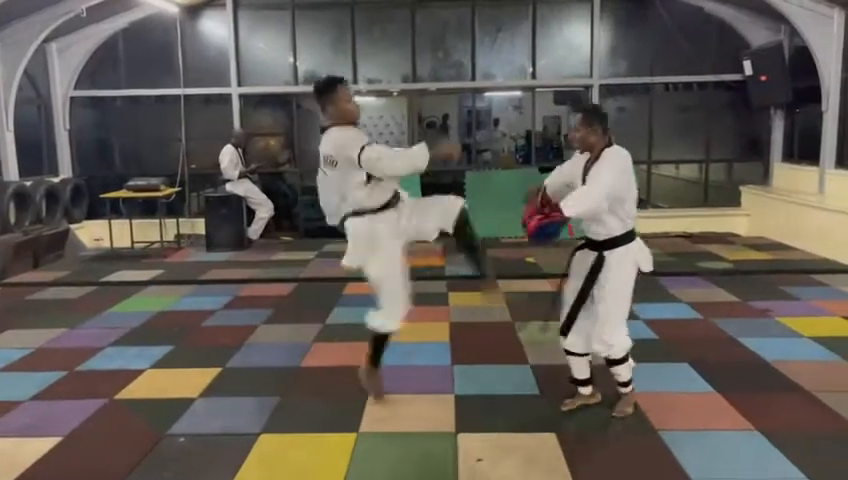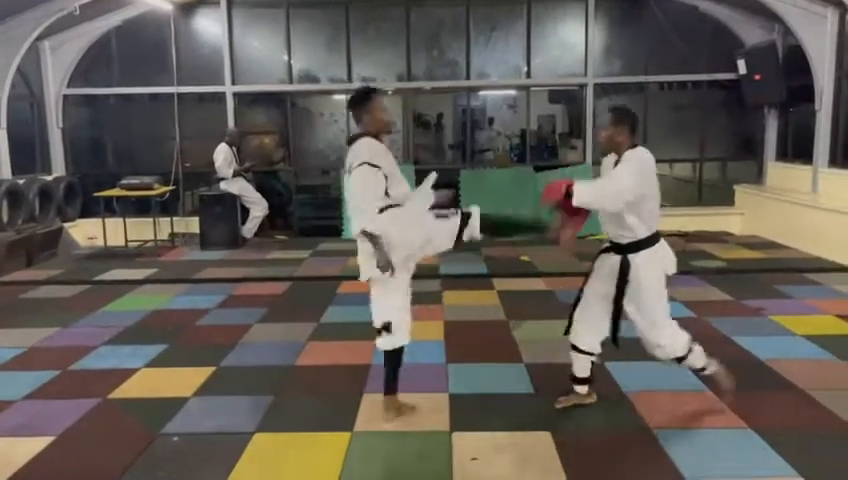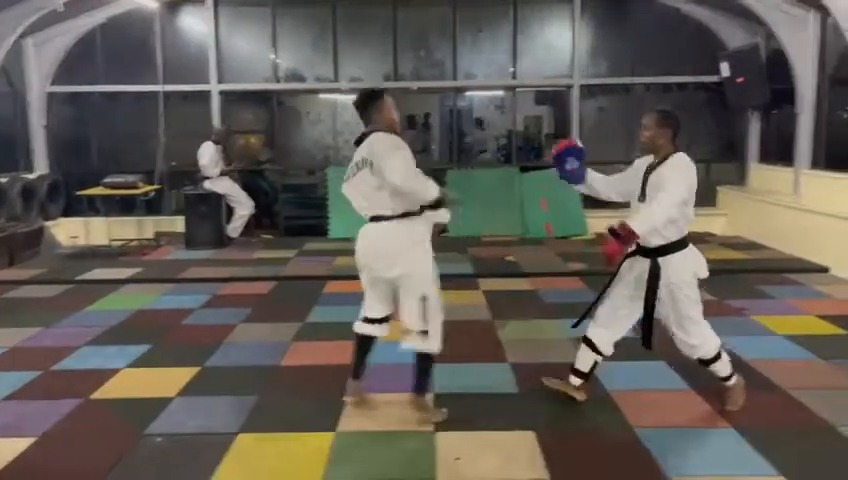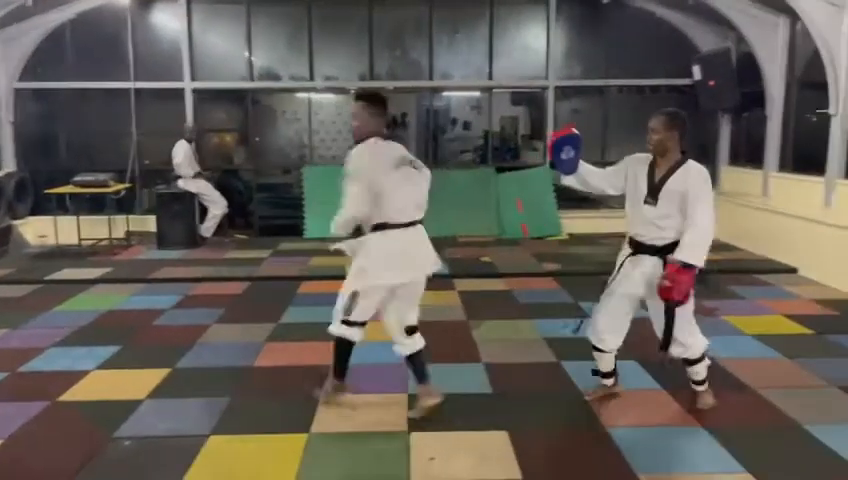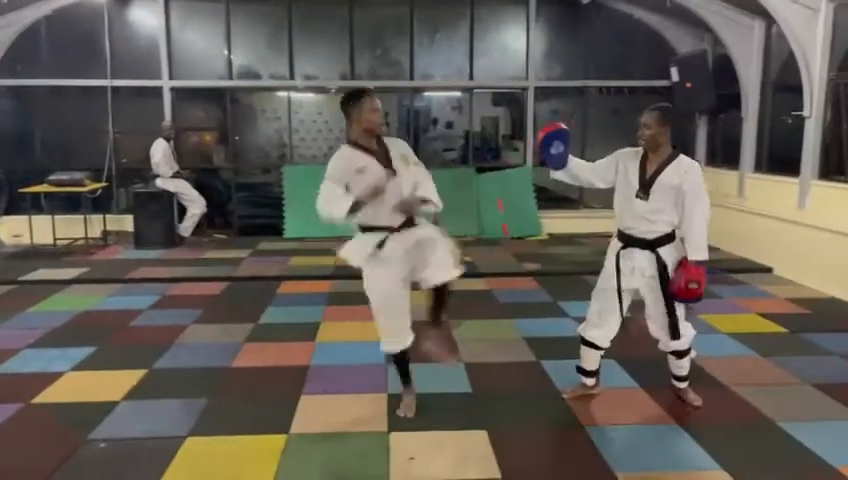
dt=0.2s
person 1, frame 1
left shoulder: (330, 143)
right shoulder: (346, 139)
left elbow: (329, 196)
right elbow: (389, 161)
left wrist: (339, 222)
right wrist: (434, 151)
left hip: (382, 218)
right hip: (377, 227)
left knee: (455, 210)
right knee: (393, 302)
left ankle: (480, 267)
right ankle: (371, 369)
person 1, frame 2
left shoulder: (358, 153)
right shoulder: (370, 149)
right elbow: (361, 200)
left wrist: (421, 198)
right wrist: (376, 241)
left hip: (373, 242)
right hip: (393, 231)
left knee: (391, 321)
right knee: (470, 220)
left ankle: (391, 397)
person 1, frame 3
left shoulder: (358, 157)
right shoulder: (390, 144)
right elbow: (401, 177)
right wrist: (437, 198)
left hip: (373, 239)
right hip: (404, 238)
left knee: (374, 312)
right knee: (424, 321)
left ankle: (355, 384)
right ankle: (420, 400)
person 1, frame 4
left shoulder: (361, 157)
right shoulder: (404, 155)
left elbow: (357, 206)
left wrist: (342, 230)
left hip: (385, 247)
right hip: (412, 239)
left knee: (349, 316)
right knee: (402, 321)
left ankle: (336, 384)
right ankle: (425, 388)
person 1, frame 5
left shoulder: (400, 148)
right shoulder: (344, 161)
left elbow: (425, 185)
right elbow: (327, 207)
left wrist: (420, 204)
right wrist: (364, 199)
left hip: (412, 234)
right hip: (378, 246)
left knee: (442, 265)
right knee: (393, 323)
left ankle: (433, 329)
right ankle: (407, 389)
person 2, frame 1
left shoulder: (617, 159)
right shoulder: (582, 159)
left elbow: (594, 196)
right elbow: (559, 180)
right wrist: (542, 194)
left hip: (617, 255)
right hip: (591, 252)
left knee: (605, 332)
right knee: (572, 324)
left ankle: (627, 391)
right ankle: (586, 391)
person 2, frame 2
left shoulder: (639, 161)
right shoulder: (611, 162)
left elbow: (608, 193)
left wrist: (570, 192)
right wrist: (573, 207)
left hip: (643, 258)
right hip: (615, 256)
left knee: (657, 331)
right knee: (585, 320)
left ankle: (711, 370)
right ankle: (581, 390)
person 2, frame 3
left shoulder: (681, 165)
right shoulder: (644, 166)
left elbow: (664, 207)
right elbow: (613, 188)
left wrist: (627, 232)
right wrist: (581, 175)
left hip: (673, 262)
right hip: (641, 259)
left knee: (692, 331)
right knee: (605, 319)
left ankle: (731, 382)
right ankle: (576, 383)
person 2, frame 4
left shoulder: (695, 175)
right shoulder: (635, 164)
left elbow: (700, 225)
right elbow: (602, 180)
left wrist: (684, 268)
right wrist: (571, 166)
left hip: (670, 262)
right hip: (634, 258)
left knee: (681, 333)
right knee: (605, 323)
left ankle: (701, 387)
right ankle: (609, 382)
person 2, frame 5
left shoulder: (687, 170)
right shoulder: (625, 159)
left elbow: (695, 220)
right elbow: (590, 174)
left wrist: (695, 265)
right wrist: (560, 160)
left hip: (661, 256)
right hip: (624, 252)
left knee: (671, 324)
right knee: (599, 316)
left ankle: (682, 384)
right ankle: (589, 382)
person 3, frame 1
left shoulder: (237, 150)
right shoulder: (228, 151)
right elbow: (230, 174)
left wrist: (249, 170)
right wrist: (248, 170)
left hip: (243, 182)
right hip: (236, 185)
left knee: (265, 206)
right knee: (266, 207)
right ankle: (251, 236)
person 3, frame 2
left shoulder: (231, 148)
right shoulder: (223, 150)
right elbow: (224, 172)
left wrist: (244, 169)
right wrist: (242, 169)
left hip: (237, 181)
right hip: (231, 183)
left knee: (260, 204)
right knee: (261, 205)
right ankle: (245, 234)
person 3, frame 3
left shoulder: (215, 147)
right shoulder: (209, 148)
right elbow: (209, 171)
left wrist: (228, 169)
left hip: (221, 180)
right hip: (215, 182)
left knee: (245, 204)
right knee: (246, 205)
left ankle: (231, 232)
right ankle: (231, 234)
person 3, frame 4
left shoulder: (189, 146)
right shoulder: (182, 147)
right elbow: (184, 171)
left wrist: (202, 174)
right wrist: (201, 176)
left hip: (194, 180)
right hip: (189, 181)
left knee: (219, 203)
right knee: (219, 204)
left ankle: (204, 231)
right ankle: (204, 234)
person 3, frame 5
left shoulder: (167, 144)
right shoulder: (160, 145)
right elbow: (162, 170)
left wrist: (180, 174)
right wrist: (180, 176)
left hip: (173, 179)
right hip: (167, 180)
left knee: (198, 203)
right knee: (198, 204)
left ankle: (182, 231)
right ankle: (182, 233)
